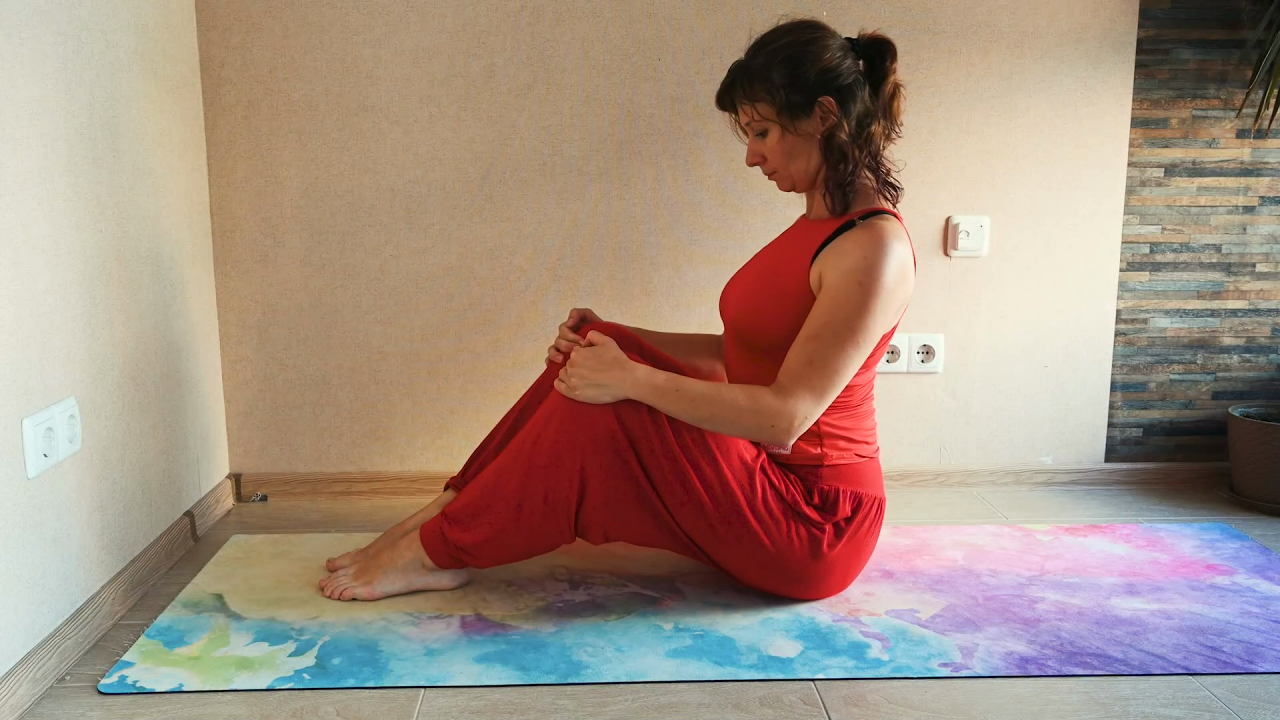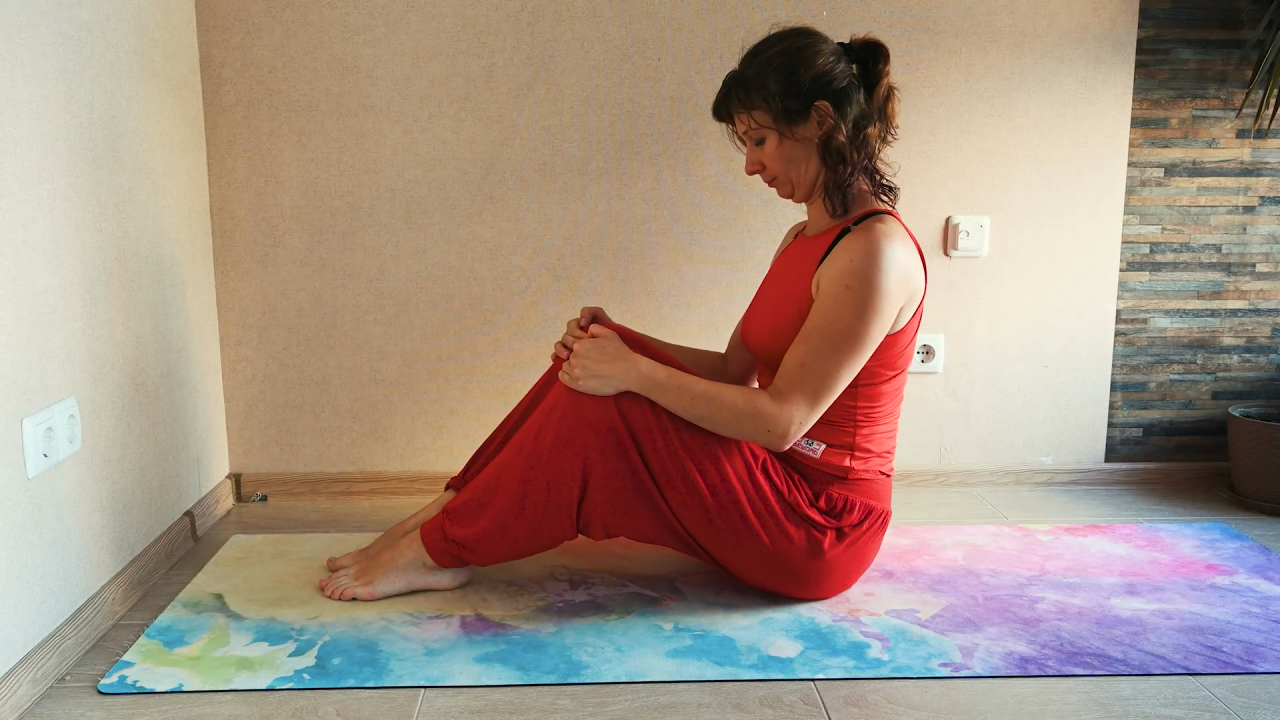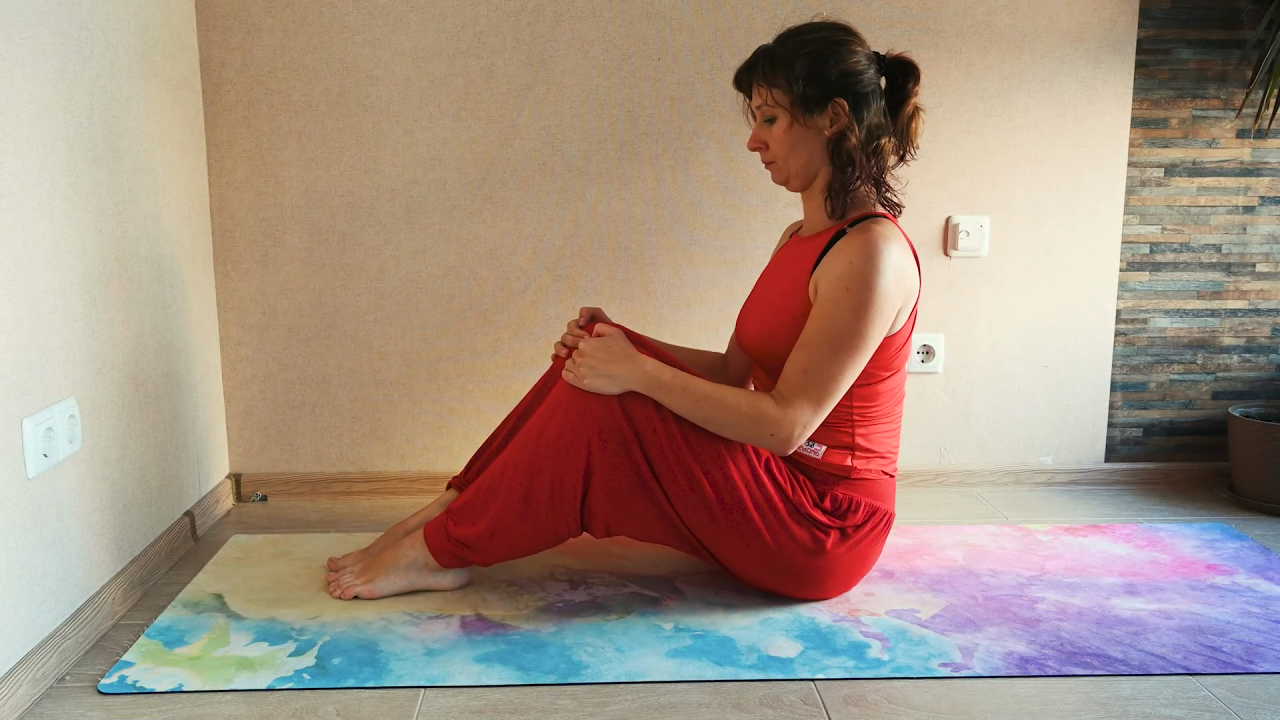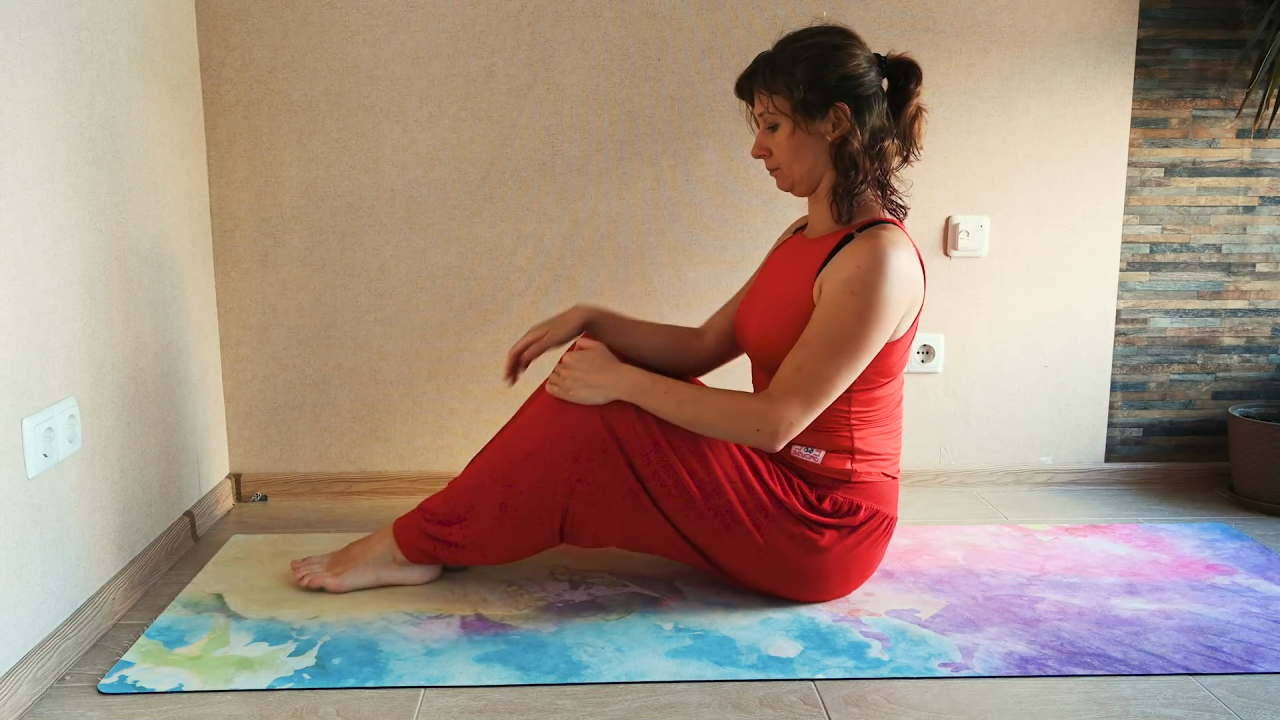
dt=1s
person 1, frame 1
left shoulder: (874, 247)
right shoulder: (819, 227)
left elbow: (786, 415)
right elbow: (739, 353)
left wrist: (630, 378)
right wrist: (612, 340)
left hip: (812, 525)
right hip: (765, 482)
left knee: (599, 411)
right knee: (593, 363)
left ankle: (438, 553)
right ankle: (450, 515)
person 1, frame 2
left shoulder: (875, 251)
right shoulder: (805, 239)
left elbow: (783, 418)
right elbow: (733, 371)
left wrist: (634, 371)
right wrist: (618, 348)
left hip: (818, 530)
right hip: (778, 489)
left knee: (600, 401)
right knee: (593, 363)
left ankle: (437, 550)
right ankle: (448, 516)
person 1, frame 3
left shoulder: (871, 253)
right shoulder: (802, 239)
left elbow: (786, 424)
right elbow: (733, 372)
left wrist: (638, 371)
right wrist: (620, 349)
left hip: (819, 531)
right hip: (776, 492)
left knee: (600, 404)
right knee: (594, 362)
left ankle: (439, 551)
right ankle: (450, 513)
person 1, frame 4
left shoulder: (879, 259)
right shoulder: (801, 241)
left elbow: (775, 421)
right elbow: (701, 348)
left wrist: (622, 381)
right wrist: (590, 319)
left hip: (820, 534)
right hip: (778, 487)
left knee: (587, 417)
right knee: (607, 349)
left ankle: (412, 547)
right ankle: (445, 530)
